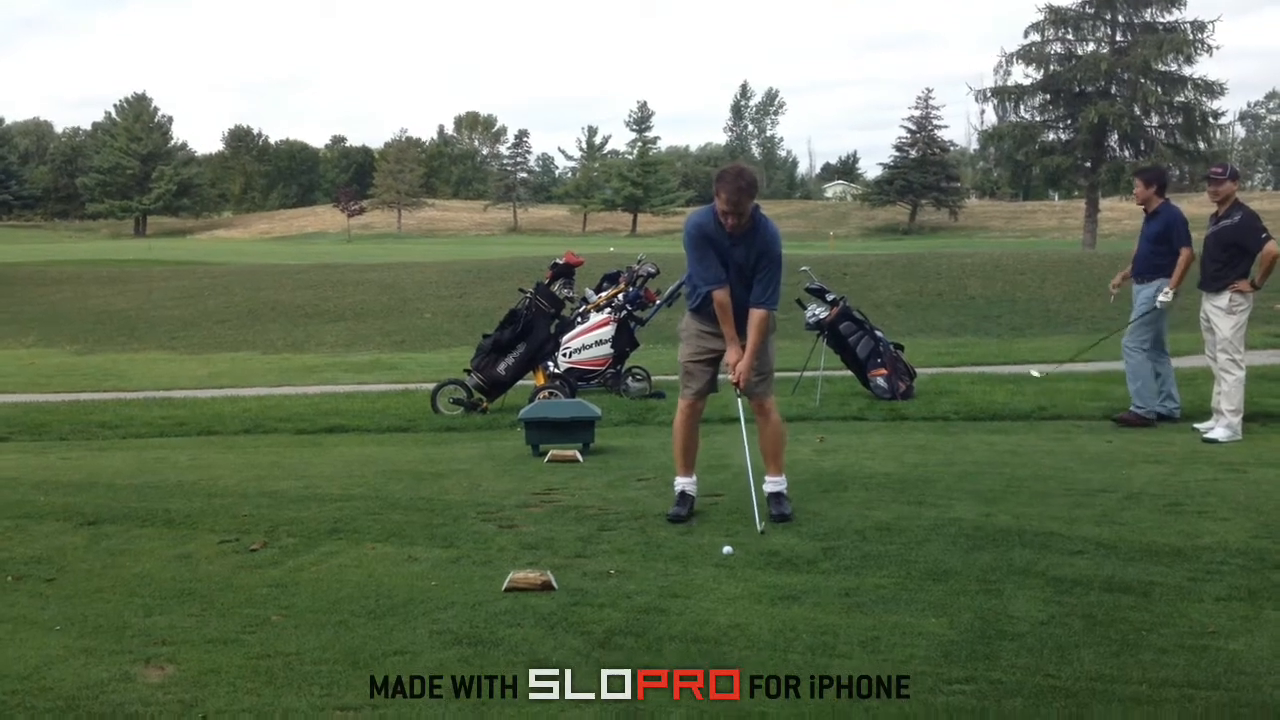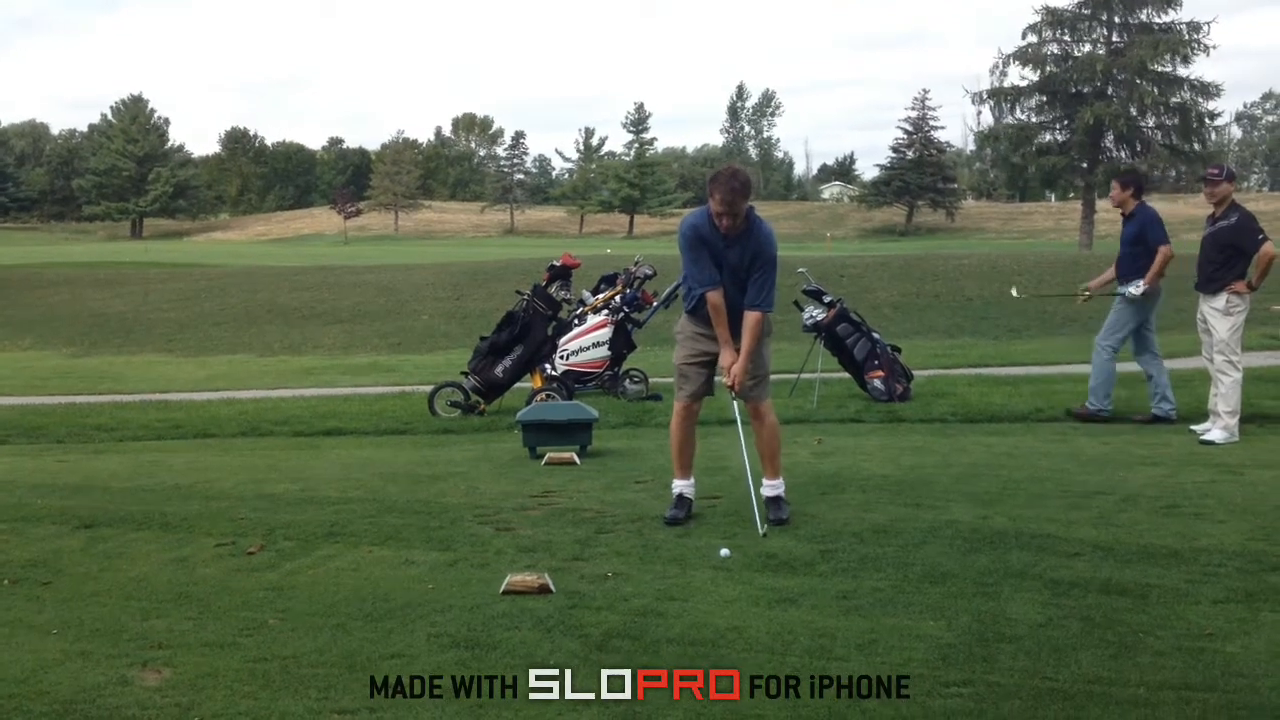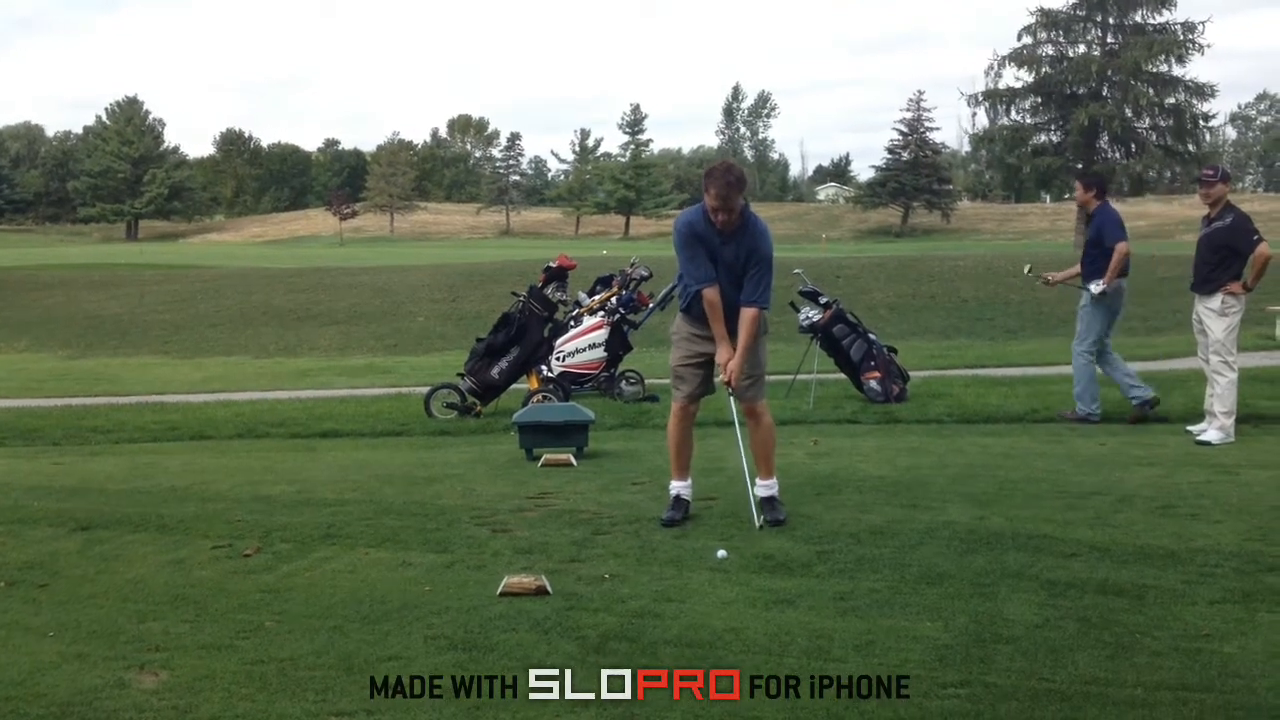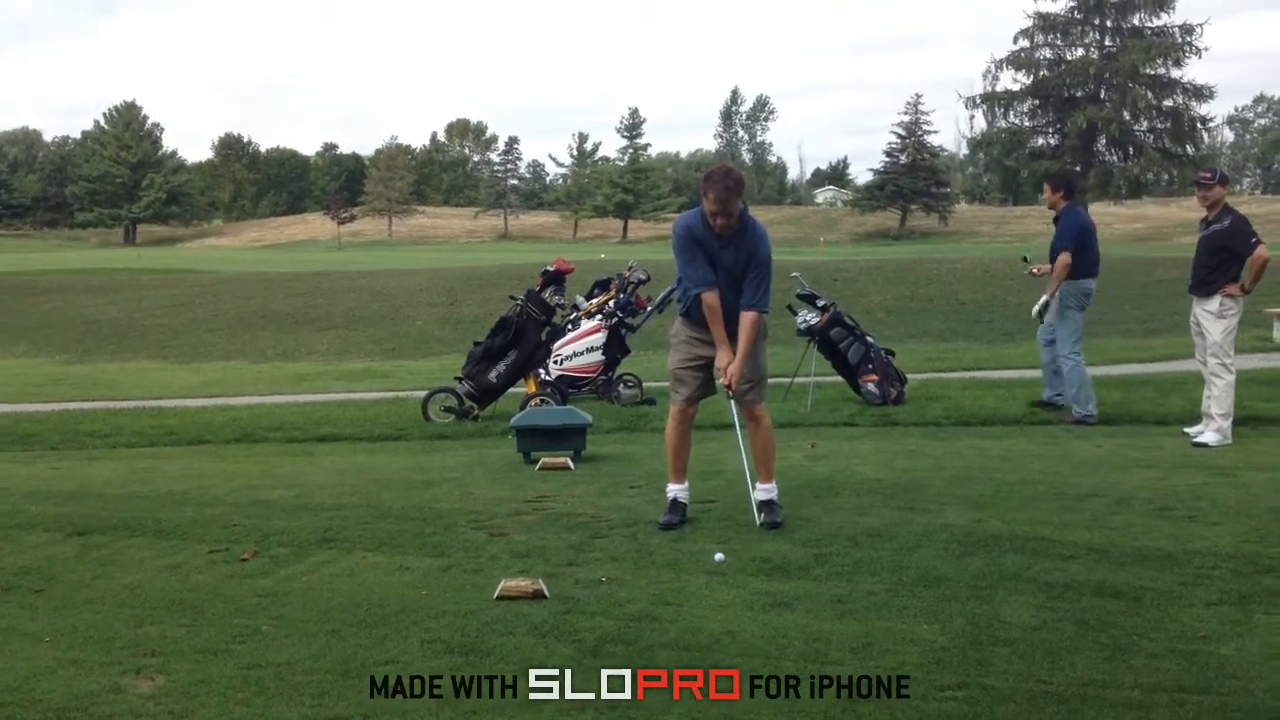
dt=0.3s
person 1, frame 1
left shoulder: (768, 235)
right shoulder: (697, 225)
left elbow: (762, 304)
right elbow: (716, 290)
left wrist: (748, 357)
right wrist: (730, 344)
left hip: (753, 322)
right hip: (704, 321)
left knee: (764, 403)
right knee: (689, 403)
left ankle: (775, 486)
right ankle: (684, 488)
person 1, frame 2
left shoulder: (762, 237)
right shoulder: (692, 228)
left elbow: (757, 306)
right elbow: (711, 292)
left wrist: (742, 359)
right wrist: (724, 348)
left hip: (748, 325)
right hip: (699, 324)
left knee: (759, 406)
right knee: (685, 406)
left ankle: (774, 489)
right ankle: (682, 490)
person 1, frame 3
left shoulder: (758, 234)
right shoulder: (687, 225)
left elbow: (753, 303)
right elbow: (707, 289)
left wrist: (738, 355)
right wrist: (720, 344)
left hip: (744, 325)
right hip: (695, 325)
left knee: (755, 407)
right knee: (682, 407)
left ankle: (767, 490)
right ankle: (680, 492)
person 1, frame 4
left shoulder: (756, 237)
right shoulder: (686, 228)
left elbow: (752, 306)
right elbow: (706, 292)
left wrist: (738, 359)
right wrist: (720, 348)
left hip: (744, 328)
right hip: (694, 328)
left knee: (755, 410)
right knee: (681, 409)
left ankle: (766, 494)
right ankle: (677, 495)
person 2, frame 1
left shoulder: (1243, 217)
right shoulder: (1215, 218)
left wrist: (1255, 284)
left hip: (1230, 300)
right hip: (1209, 298)
left knee: (1229, 361)
right knee: (1216, 361)
left ankle: (1231, 425)
right ankle: (1219, 417)
person 2, frame 2
left shoulder: (1240, 218)
right shoulder: (1211, 219)
left elbow: (1268, 251)
left wrist: (1252, 285)
left hip: (1227, 301)
right hip: (1206, 299)
left knee: (1227, 363)
right knee: (1213, 363)
left ankle: (1228, 427)
right ankle: (1216, 419)
person 2, frame 3
left shoulder: (1235, 219)
right shoulder: (1207, 220)
left elbow: (1263, 252)
left wrist: (1247, 286)
left hip: (1223, 301)
right hip: (1202, 300)
left knee: (1222, 363)
right knee: (1209, 363)
left ankle: (1223, 427)
right ankle: (1211, 420)
person 2, frame 4
left shoulder: (1233, 222)
right shoulder: (1205, 222)
left elbow: (1261, 255)
left wrist: (1245, 288)
right wrist: (1197, 292)
left hip: (1220, 304)
right hip: (1199, 302)
left knee: (1220, 365)
right knee: (1207, 365)
left ankle: (1221, 429)
right ankle: (1209, 422)
person 3, frame 1
left shoulder: (1172, 215)
right shoulder: (1150, 215)
left elbow: (1187, 254)
left wrist: (1170, 289)
right wrist: (1123, 275)
left hip: (1157, 288)
right hip: (1142, 287)
left knee: (1133, 344)
right knee: (1156, 349)
left ankle: (1142, 409)
right ankle: (1168, 407)
person 3, frame 2
left shoulder: (1147, 216)
right shoulder: (1130, 218)
left elbow: (1166, 252)
left wrist: (1147, 282)
right wrist: (1096, 284)
left hip: (1137, 292)
right hip: (1135, 292)
left knee: (1105, 345)
right knee: (1147, 351)
left ankle: (1097, 406)
right ankle: (1164, 409)
person 3, frame 3
left shoulder: (1106, 217)
right shoulder: (1097, 218)
left elbow: (1123, 249)
left wrist: (1106, 281)
right wrist: (1061, 276)
left hip: (1101, 292)
right hip: (1103, 291)
left knee: (1083, 349)
right knee: (1101, 351)
left ankle: (1087, 409)
right ankle: (1142, 396)
person 3, frame 4
left shoulder: (1069, 219)
right shoulder: (1075, 216)
left elbow: (1065, 261)
left wrist: (1048, 294)
right wrist: (1047, 269)
left hip: (1072, 288)
right hip: (1076, 286)
left knee: (1068, 351)
right knee: (1047, 337)
left ankle: (1085, 411)
right ankle: (1055, 395)
